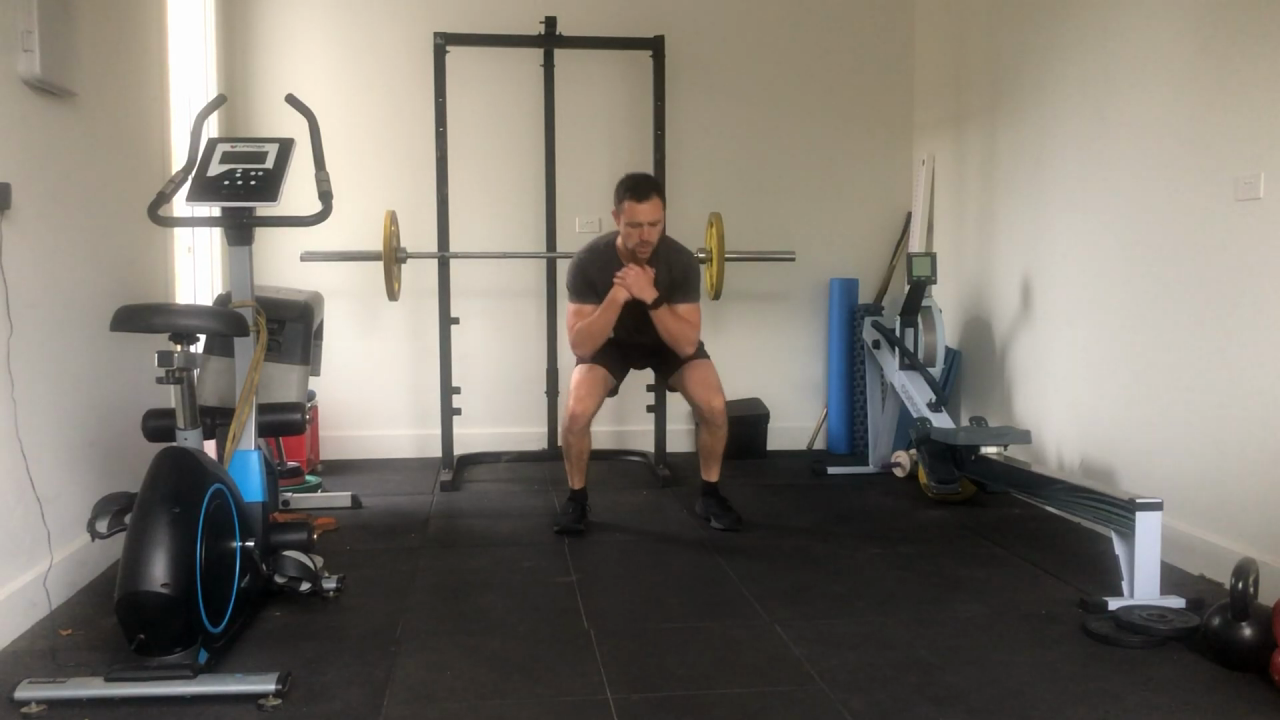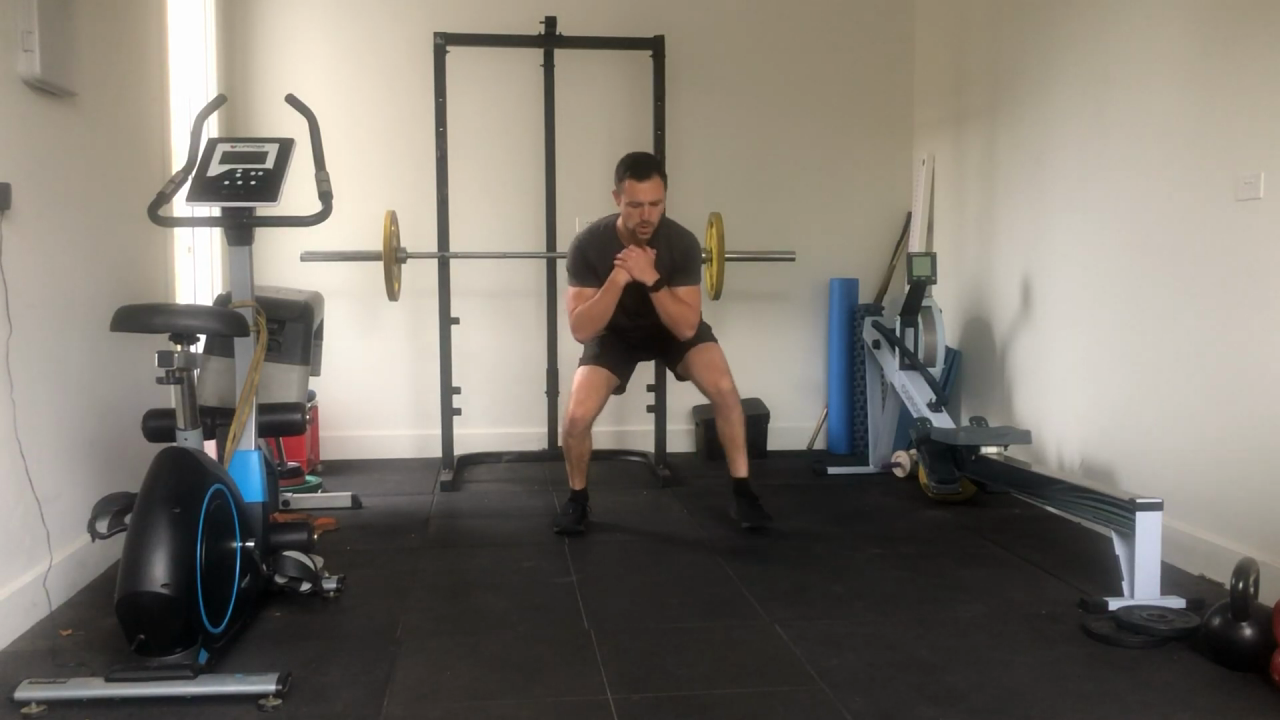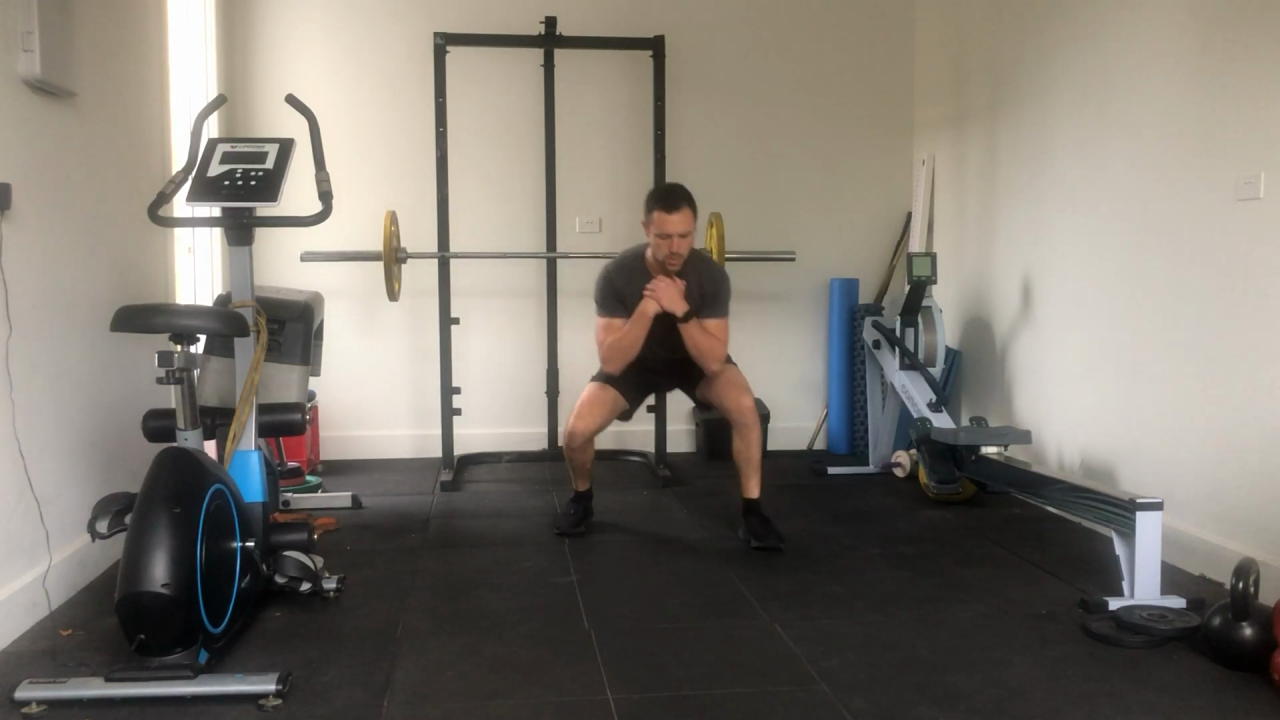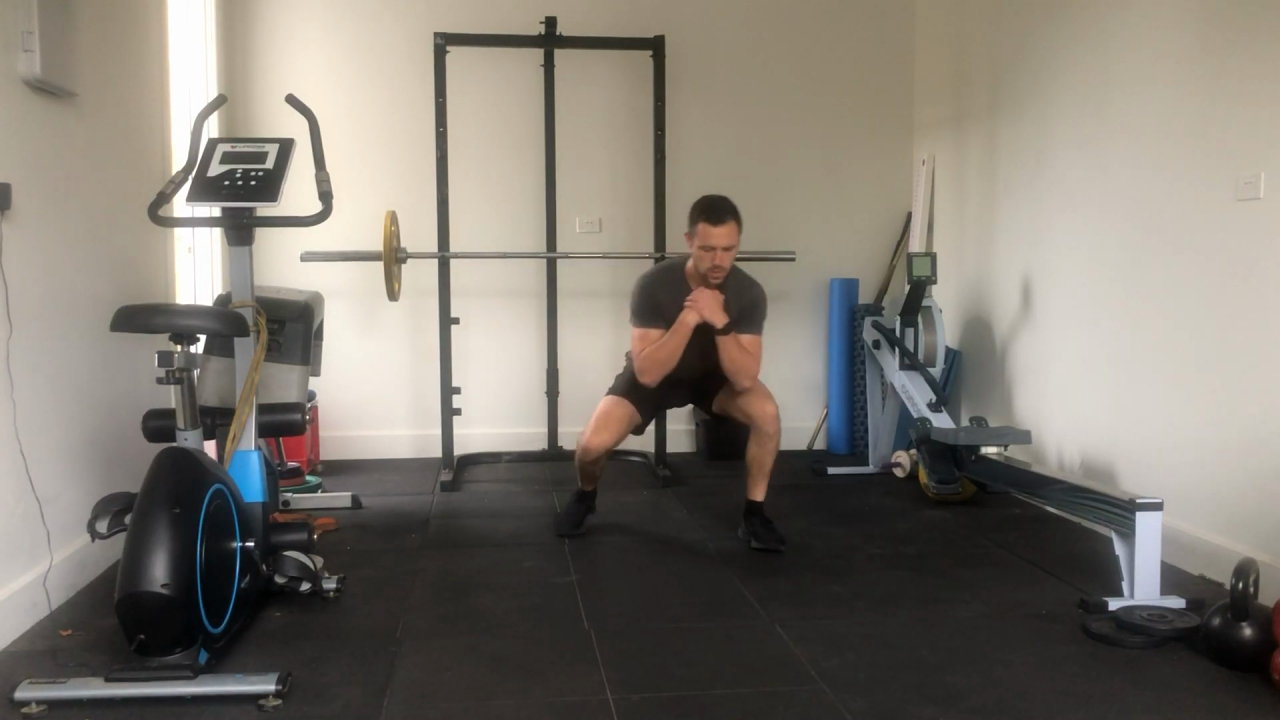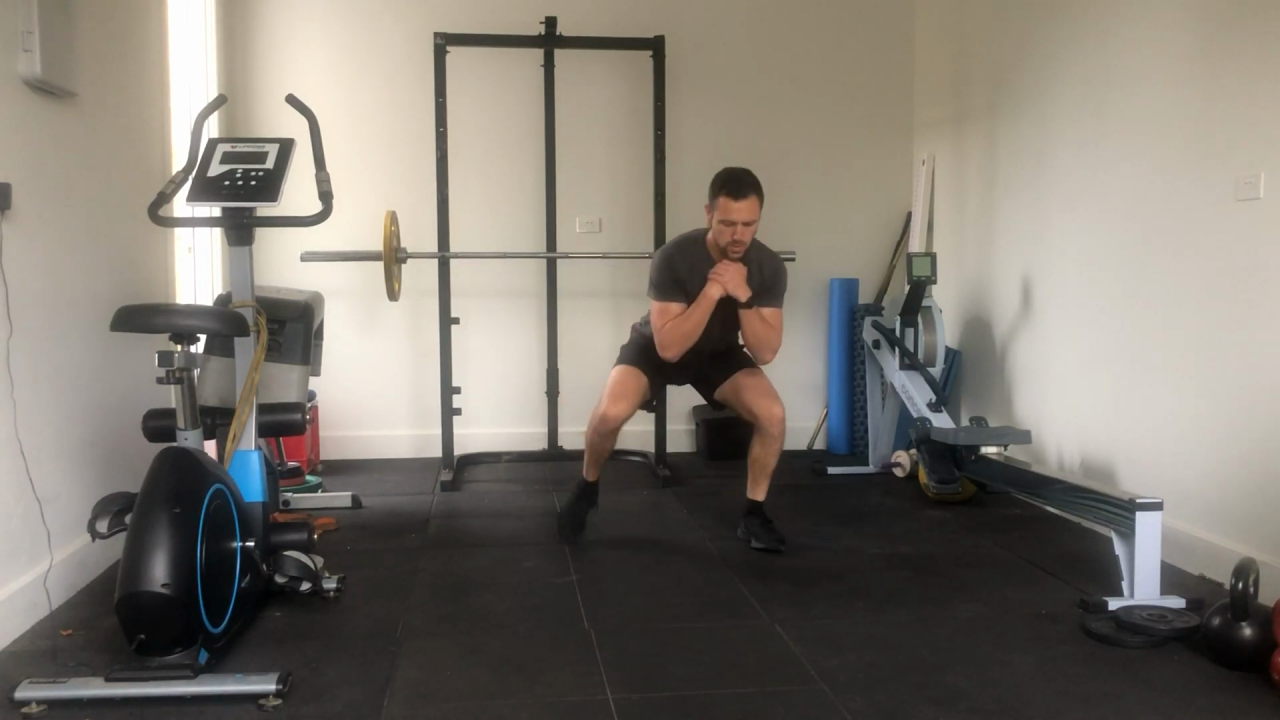
dt=0.2s
person 1, frame 1
left shoulder: (680, 260)
right shoulder: (589, 261)
left elbow: (687, 344)
right elbow: (580, 346)
left wrist: (651, 297)
right wrist: (617, 295)
left hip: (668, 337)
right hip: (611, 339)
left knee: (714, 406)
right knee: (577, 412)
left ankle: (709, 494)
right ankle: (577, 499)
person 1, frame 2
left shoulder: (682, 242)
right shoulder: (588, 245)
left elbow: (687, 328)
right elbow: (581, 331)
left wrist: (652, 280)
right wrist: (617, 277)
left hip: (672, 326)
right hip: (617, 331)
left knee: (723, 389)
right knee: (577, 415)
left ankle: (741, 490)
right ankle: (577, 499)
person 1, frame 3
left shoulder: (711, 276)
right shoulder: (617, 275)
left elbow: (714, 361)
right elbow: (610, 362)
left wrist: (683, 309)
right wrist: (647, 307)
left hip: (692, 358)
right hip: (635, 361)
left knee: (743, 405)
right knee: (577, 431)
left ankle: (752, 512)
right ankle: (581, 500)
person 1, frame 4
left shoulder: (748, 293)
right shoulder: (654, 285)
left elbow: (745, 379)
right elbow: (648, 374)
left wrist: (722, 323)
right wrist: (689, 318)
left hip: (710, 374)
right hip: (651, 373)
left knee: (767, 415)
right knee: (594, 444)
left ankle: (753, 514)
right ankle: (585, 497)
person 1, frame 5
left shoulder: (769, 266)
right shoulder: (675, 257)
left elbow: (766, 353)
right elbow: (668, 347)
left wrist: (744, 296)
right wrist: (712, 292)
left hip: (718, 351)
right hip: (654, 346)
left knee: (772, 416)
right knee: (609, 414)
left ankle: (753, 513)
right ankle: (587, 489)
